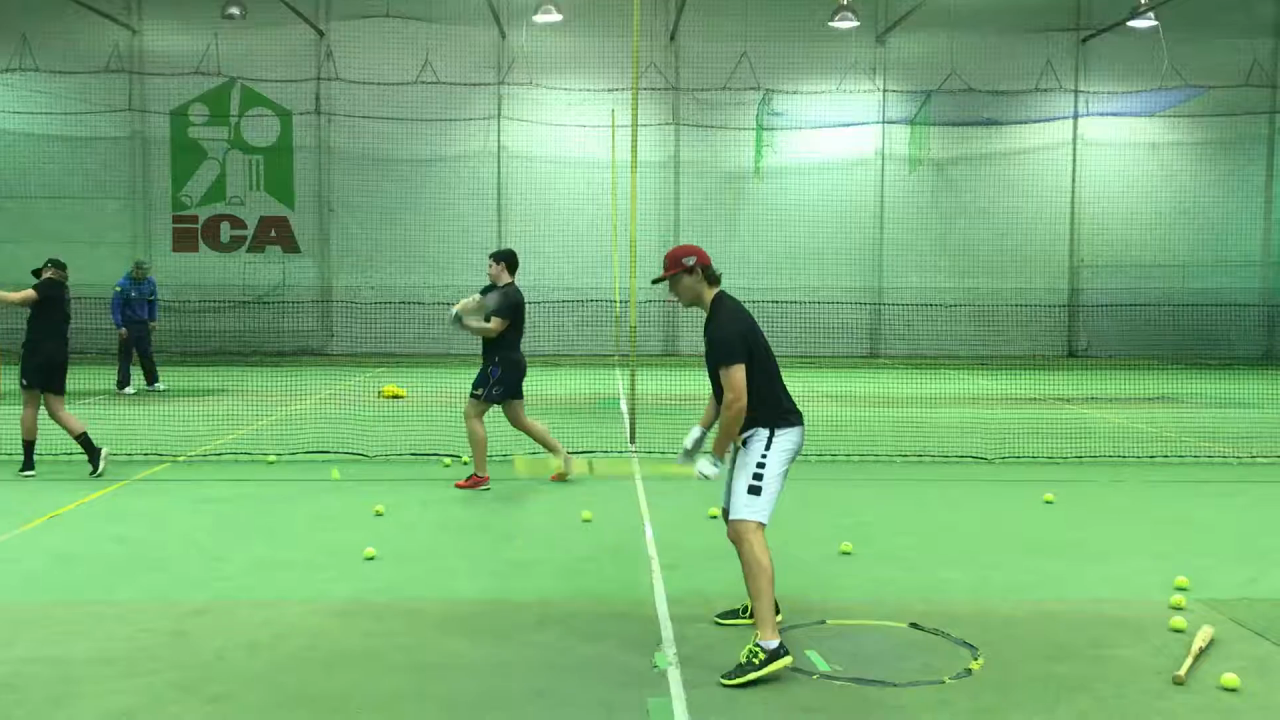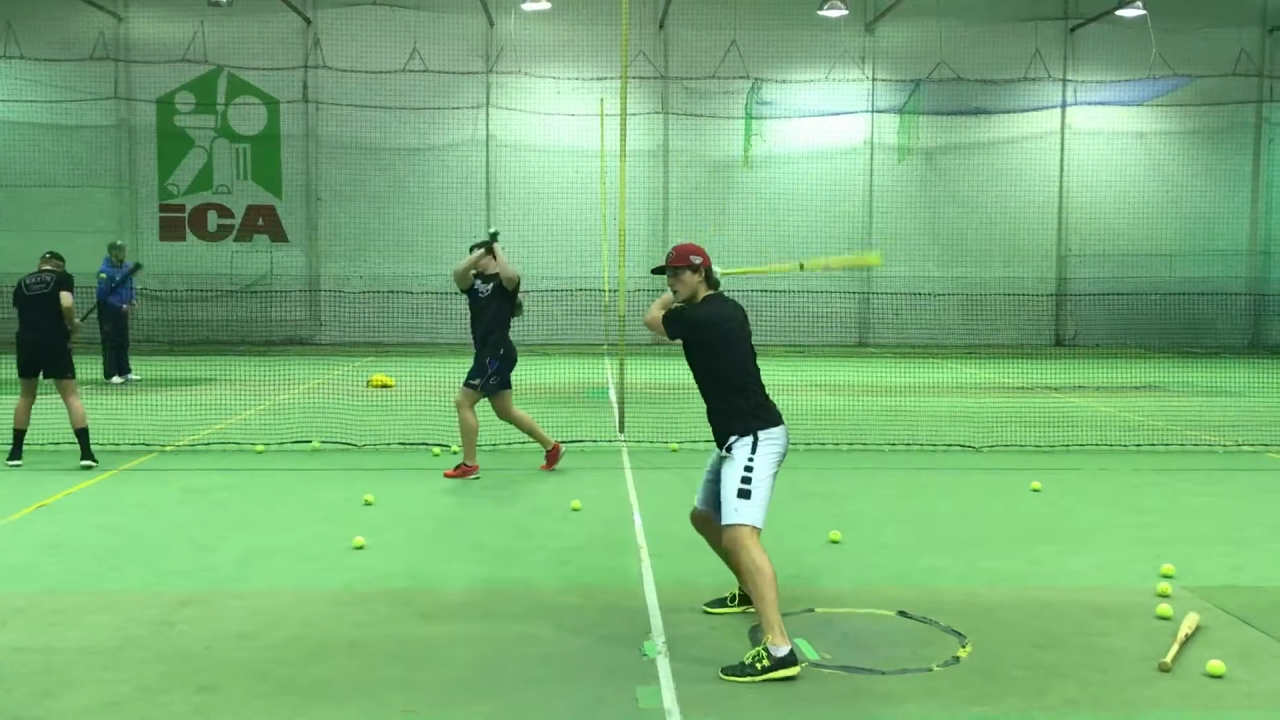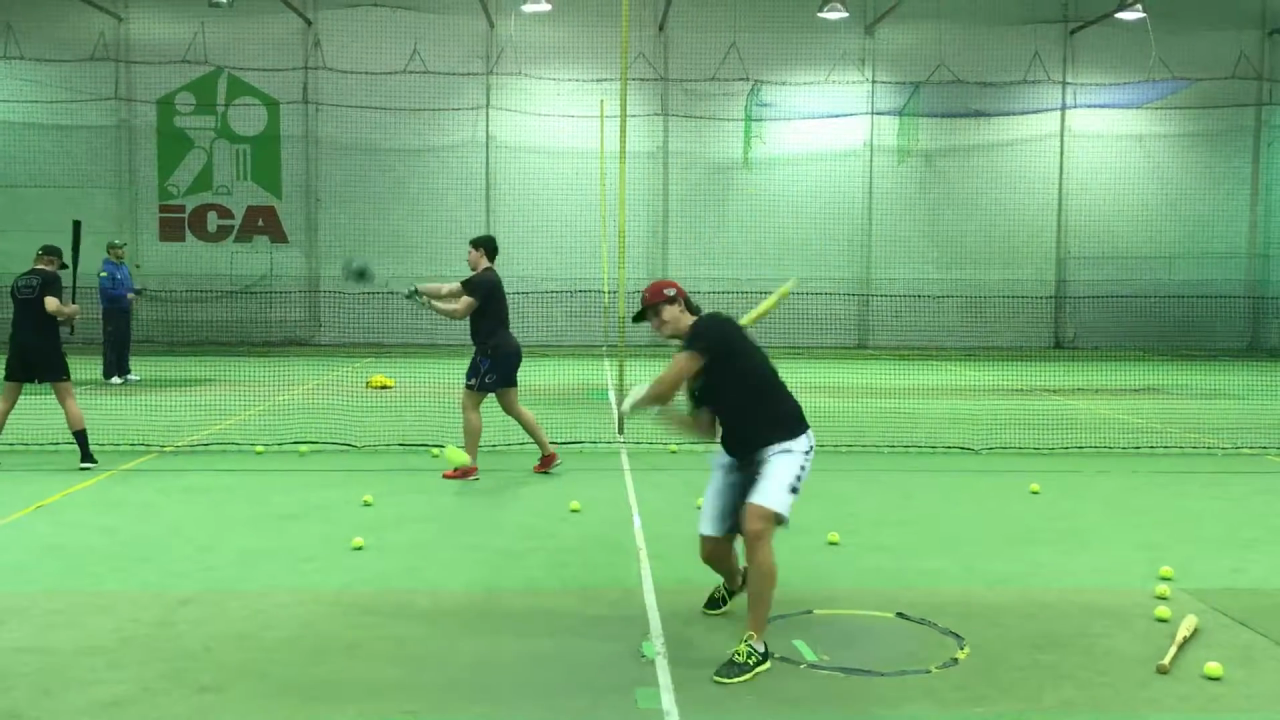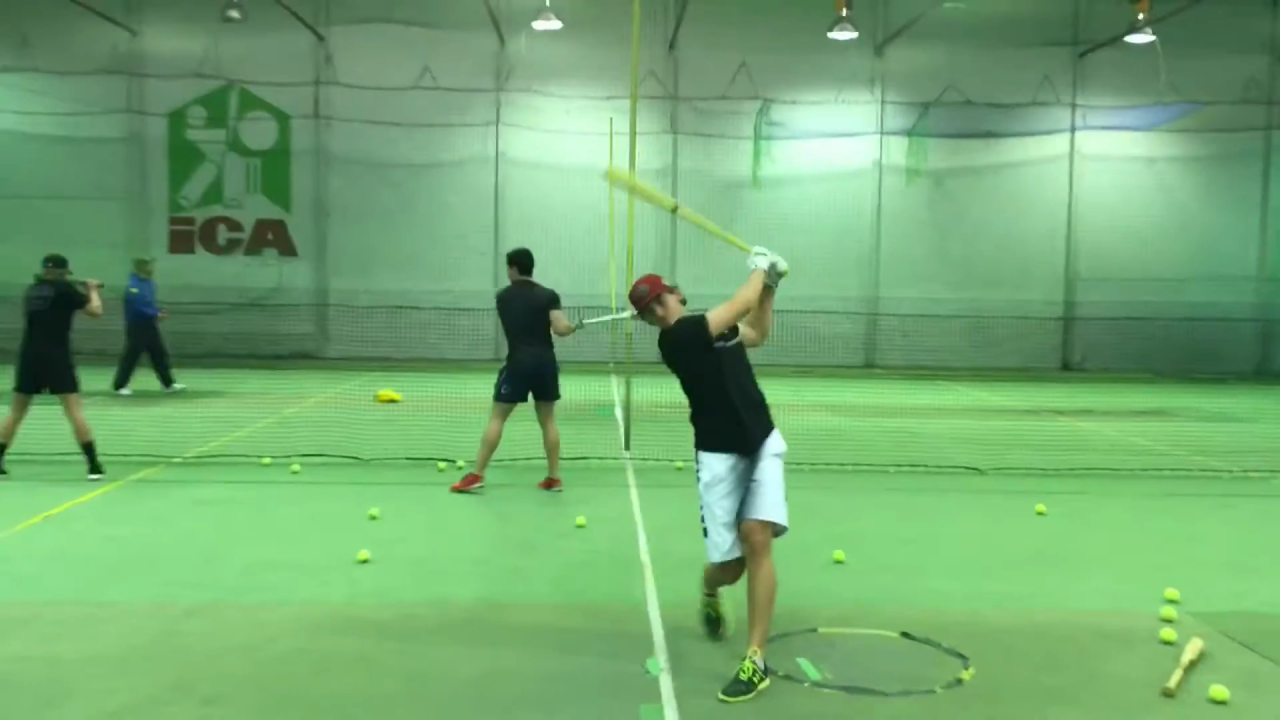
dt=0.7s
person 1, frame 1
left shoulder: (724, 325)
right shoulder: (723, 312)
left elbow: (737, 400)
left wrist: (716, 456)
right wrist: (700, 431)
left hip: (772, 432)
right hip: (763, 430)
left knee: (745, 529)
right knee: (734, 516)
left ankle: (769, 644)
right ankle: (763, 603)
person 1, frame 2
left shoulder: (693, 319)
right shoulder: (730, 309)
left elbow: (652, 317)
left wrist: (674, 298)
left hip: (754, 439)
right hip: (744, 436)
left knee: (739, 535)
right knee: (704, 516)
left ankle: (778, 649)
right ankle: (751, 593)
person 1, frame 3
left shoulder: (712, 328)
right shoulder: (694, 365)
left elbow: (661, 387)
right elbow: (707, 431)
left wrist: (638, 399)
right wrist: (667, 412)
left hip: (786, 444)
right hip: (738, 453)
left knee: (755, 526)
right knee: (711, 549)
left ankle: (755, 644)
right ankle: (736, 582)
person 1, frame 4
left shoulder: (710, 326)
right shoulder: (674, 338)
left elbow: (758, 335)
right elbow: (743, 305)
left wrist: (771, 283)
right wrist: (758, 269)
left hip: (763, 442)
right hip: (718, 457)
left knee: (757, 542)
right knee: (728, 561)
left ankle: (756, 660)
right ankle: (712, 594)
person 2, frame 1
left shoulder: (510, 296)
right shoulder: (493, 291)
left elbow: (493, 330)
right elbow: (470, 303)
left wrist: (465, 323)
right wrist: (458, 311)
left hip: (501, 364)
right hip: (509, 363)
left knee: (472, 413)
right knee: (519, 420)
left ankle: (480, 476)
right ankle: (563, 458)
person 2, frame 2
left shoulder: (507, 281)
right shoulder: (474, 281)
left elbow: (511, 277)
right elbow: (458, 273)
left wrist: (495, 247)
right wrist: (480, 251)
left hip: (497, 353)
right hip: (490, 354)
left knee: (463, 402)
right knee: (505, 410)
left ankle: (469, 465)
right ankle: (552, 447)
person 2, frame 3
left shoulder: (483, 280)
right shoulder: (481, 279)
left elbow: (460, 311)
right elbow: (445, 290)
left wrist: (430, 304)
right wrist: (421, 289)
left hip: (493, 351)
right hip: (506, 349)
left knee: (469, 404)
right knee: (512, 406)
left ankle: (469, 466)
right ankle: (547, 453)
person 2, frame 4
left shoulder: (503, 297)
right shoulder: (548, 295)
right elbow: (559, 328)
right wrist: (571, 326)
left hip: (518, 362)
right hip: (545, 362)
left knee: (497, 417)
right knee: (547, 419)
left ankle: (476, 474)
right ankle: (553, 477)
person 3, frame 1
left shoulder: (52, 284)
right shoulder: (58, 293)
left elbow: (18, 298)
right elbow: (26, 301)
left hip: (38, 351)
right hip: (58, 355)
left knee: (30, 407)
right knee: (57, 411)
left ankle: (28, 462)
right ankle: (93, 452)
person 3, frame 2
left shoulder: (22, 283)
right shoulder: (63, 278)
left elbow: (22, 312)
right elbow: (67, 305)
right wrist: (72, 326)
left hip: (26, 342)
right hip: (54, 342)
left knee: (26, 397)
right knee: (71, 397)
left ankle: (15, 452)
right ankle: (86, 452)
person 3, frame 3
right shoulder: (51, 278)
right elbow: (51, 308)
left wrist: (60, 321)
right wrist: (70, 312)
left hip: (19, 346)
right hip: (46, 346)
right knee: (68, 400)
right ankle: (86, 454)
person 3, frame 4
left shoulder: (32, 291)
right shoulder: (66, 290)
right elbow: (96, 311)
left wrist: (82, 291)
right wrist: (92, 289)
left hip: (30, 356)
right hip: (56, 357)
right knee: (74, 410)
right ankle: (93, 465)
